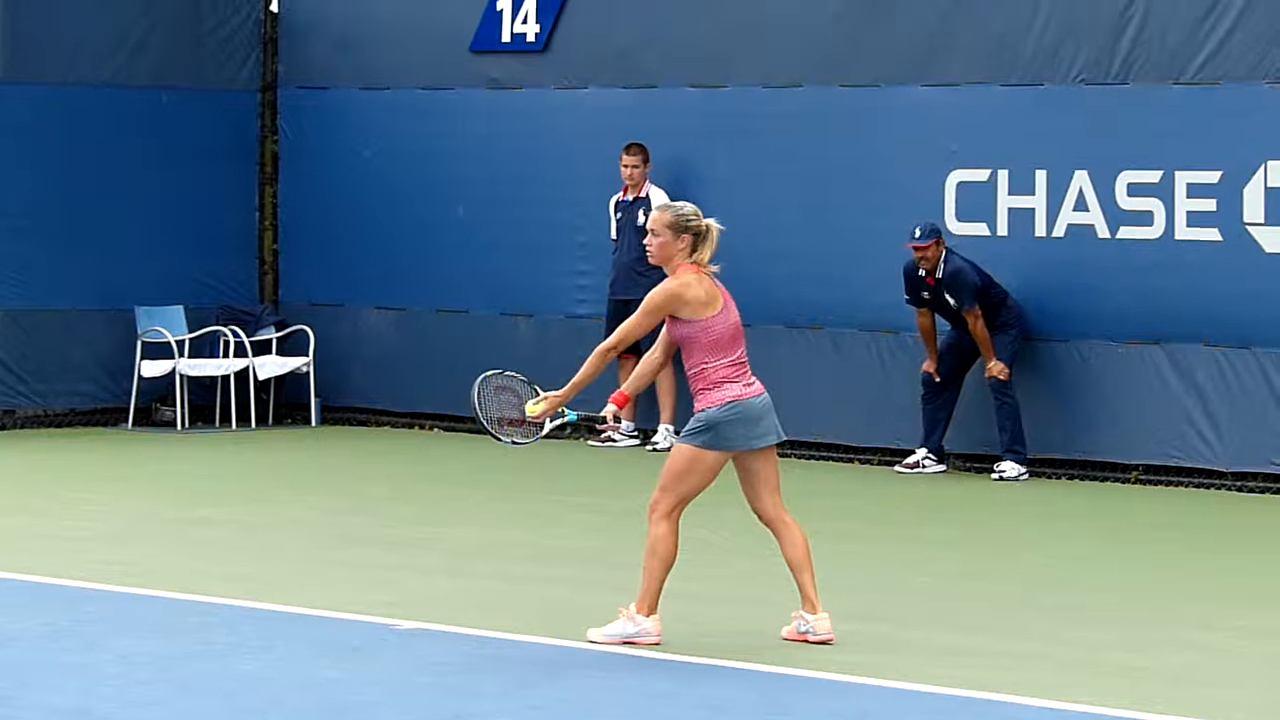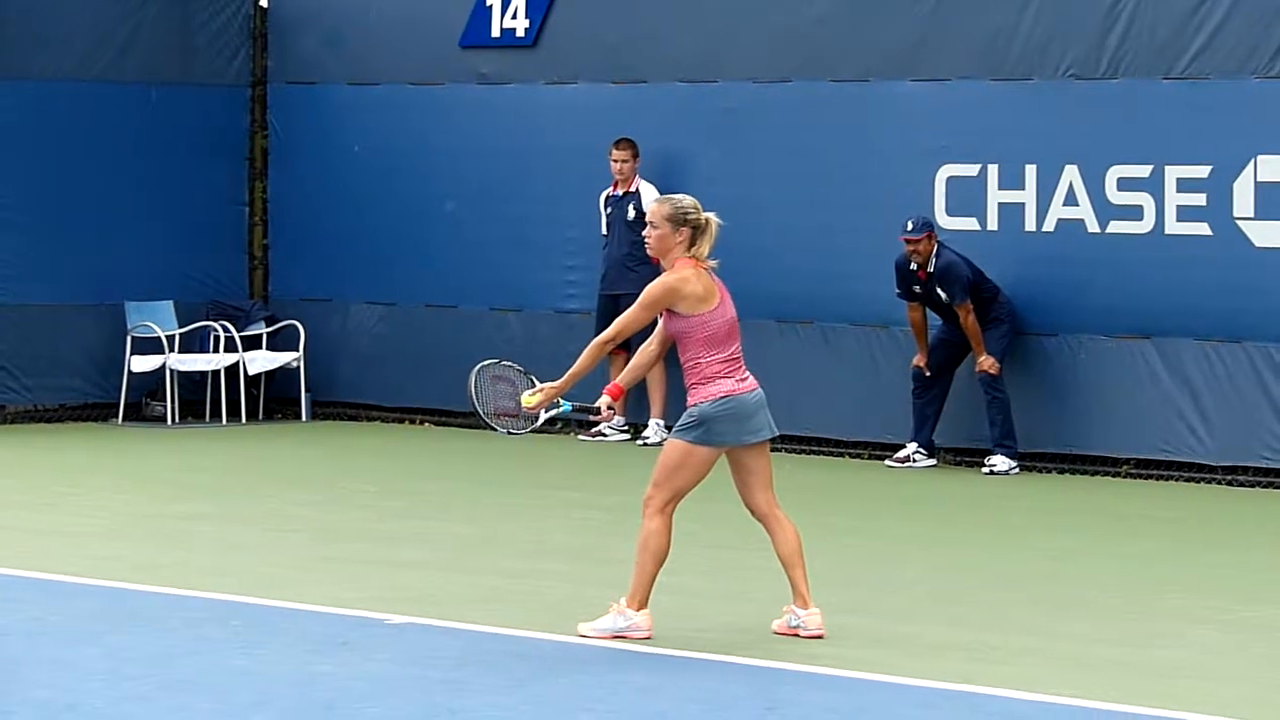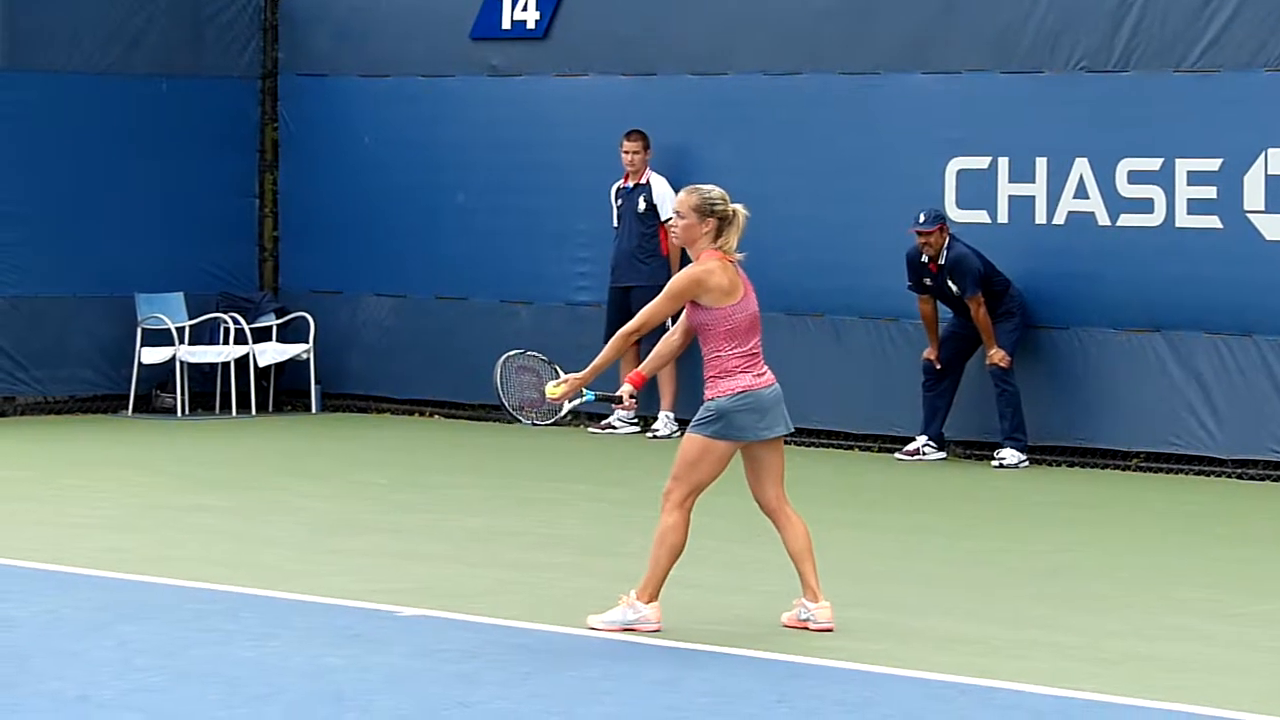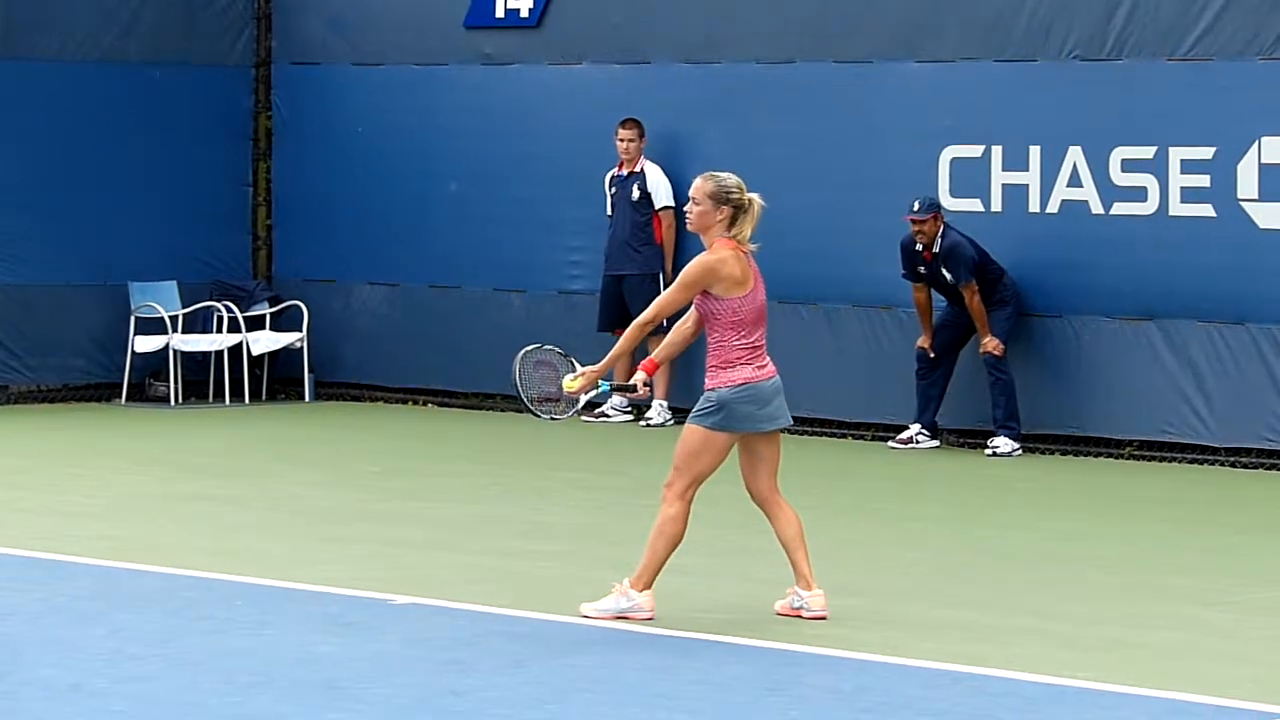
dt=1s
person 1, frame 1
left shoulder: (677, 288)
right shoulder: (700, 282)
left elbow: (611, 346)
right elbow: (658, 355)
left wrist: (564, 395)
right wrist: (619, 400)
left hip: (720, 413)
right hip: (753, 405)
left knee: (663, 509)
right knee: (773, 513)
left ankle: (643, 618)
right ankle: (814, 616)
person 1, frame 2
left shoulder: (674, 282)
right shoulder: (697, 275)
left elbow: (608, 339)
right elbow: (654, 346)
left wrist: (559, 387)
right wrist: (614, 391)
left hip: (712, 407)
right hip: (746, 400)
left knee: (656, 504)
right knee: (765, 507)
left ankle: (633, 612)
right ankle: (805, 611)
person 1, frame 3
left shoulder: (699, 273)
right shoulder: (723, 267)
left elbow: (633, 329)
right elbow: (679, 335)
left wrist: (584, 376)
right wrist: (636, 379)
left hip: (731, 402)
right hip: (763, 394)
left knee: (676, 498)
right knee: (775, 502)
left ankle: (643, 605)
right ankle: (815, 604)
person 1, frame 4
left shoulder: (712, 262)
right shoulder: (737, 256)
left elbow: (648, 319)
right elbow: (690, 323)
left wrist: (601, 369)
right wrist: (648, 367)
left hip: (730, 392)
right hip: (763, 386)
left knee: (676, 491)
right knee: (767, 493)
left ankle: (636, 593)
right ankle: (808, 592)
person 2, frame 1
left shoulder: (657, 198)
right shoulder: (615, 202)
right wrist: (620, 276)
left hip: (650, 290)
right hip: (619, 291)
right knee: (625, 356)
left ankle: (666, 429)
right ankle: (626, 427)
person 2, frame 2
left shoulder: (647, 193)
right shoulder: (606, 197)
right wrist: (609, 275)
left hip: (640, 287)
right hip: (610, 287)
right knee: (616, 352)
left ankle: (657, 424)
right ankle: (616, 422)
person 2, frame 3
left shoulder: (658, 186)
right shoulder: (617, 189)
left wrist: (674, 279)
right wrist: (620, 268)
left hip: (651, 280)
right hip: (620, 279)
left knee: (659, 346)
right knee: (627, 345)
left ankle: (667, 417)
right ankle: (626, 414)
person 2, frame 4
left shoulder: (653, 174)
right shoulder: (611, 177)
left elbow: (668, 222)
left wrist: (667, 266)
right wrist: (614, 256)
left hip: (645, 270)
right hip: (614, 268)
left knee: (653, 334)
right knee: (619, 332)
left ankle: (660, 406)
right ankle: (619, 402)
person 3, frame 1
left shoulder: (958, 271)
right shoulder: (912, 271)
left elbow: (975, 319)
right elbow: (924, 314)
left wrist: (991, 361)
right wrist: (932, 358)
left hip: (1001, 323)
right hip: (963, 328)
left knee: (998, 381)
right knee: (933, 379)
left ankle: (1014, 461)
right ankle: (930, 454)
person 3, frame 2
left shoulder: (949, 265)
right shoulder: (904, 265)
left elbow: (966, 313)
right elbow: (915, 309)
left wrist: (981, 355)
right wrist: (923, 352)
left hip: (993, 317)
right hip: (954, 322)
left knee: (988, 375)
right knee: (924, 374)
left ankle: (1005, 455)
right ankle: (921, 448)
person 3, frame 3
left shoulder: (961, 258)
right shoulder: (915, 257)
left elbow: (977, 306)
right elbow: (926, 302)
left wrist: (991, 348)
right wrist: (933, 345)
left hip: (1004, 311)
right hip: (964, 316)
left knee: (999, 368)
right knee: (934, 366)
left ankle: (1015, 448)
right ankle: (930, 441)
person 3, frame 4
left shoulder: (955, 246)
right shoulder: (909, 245)
left elbow: (972, 294)
right elbow: (920, 290)
left wrist: (986, 337)
right wrist: (927, 334)
left hip: (997, 299)
right hip: (959, 304)
left knee: (993, 357)
right knee: (928, 355)
left ankle: (1008, 437)
right ankle: (924, 430)
